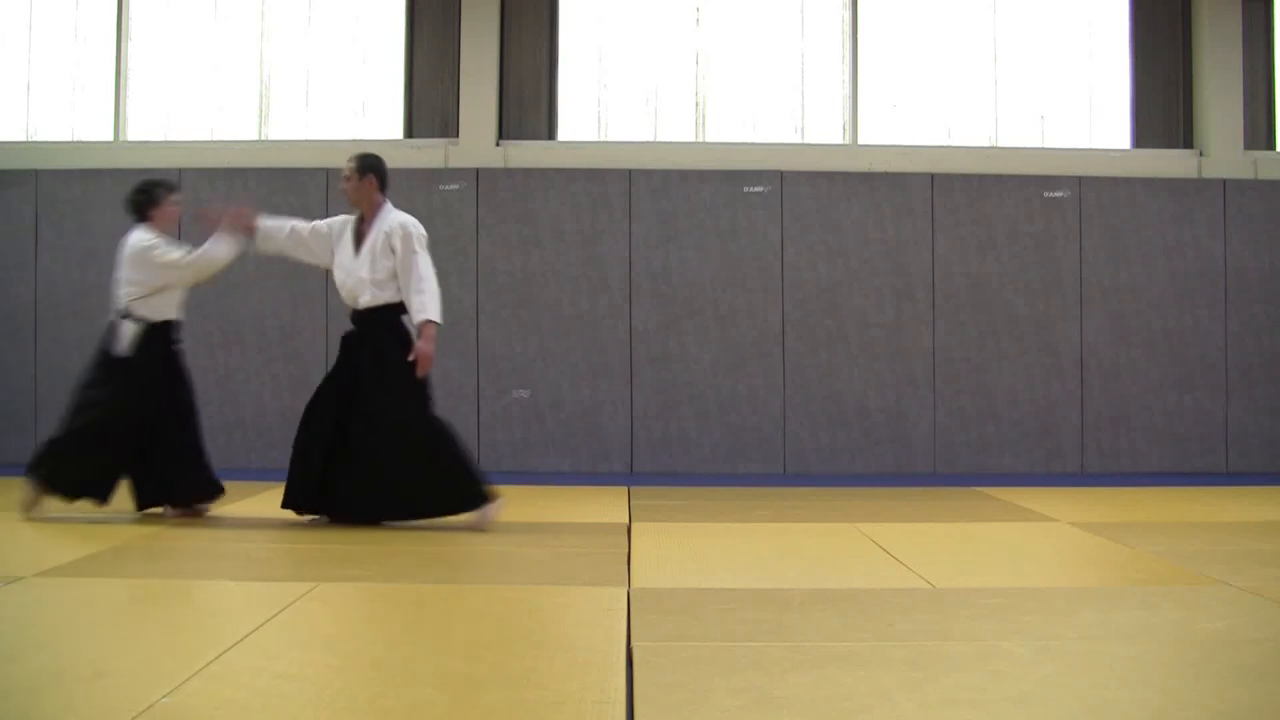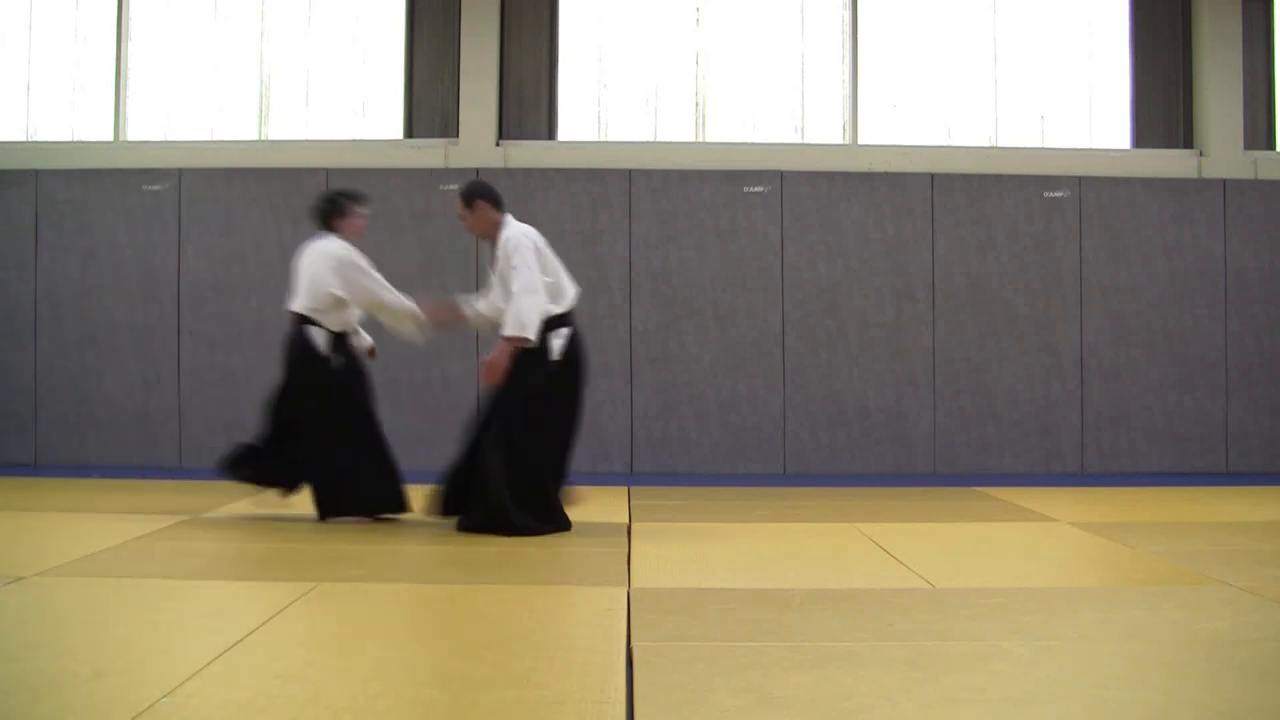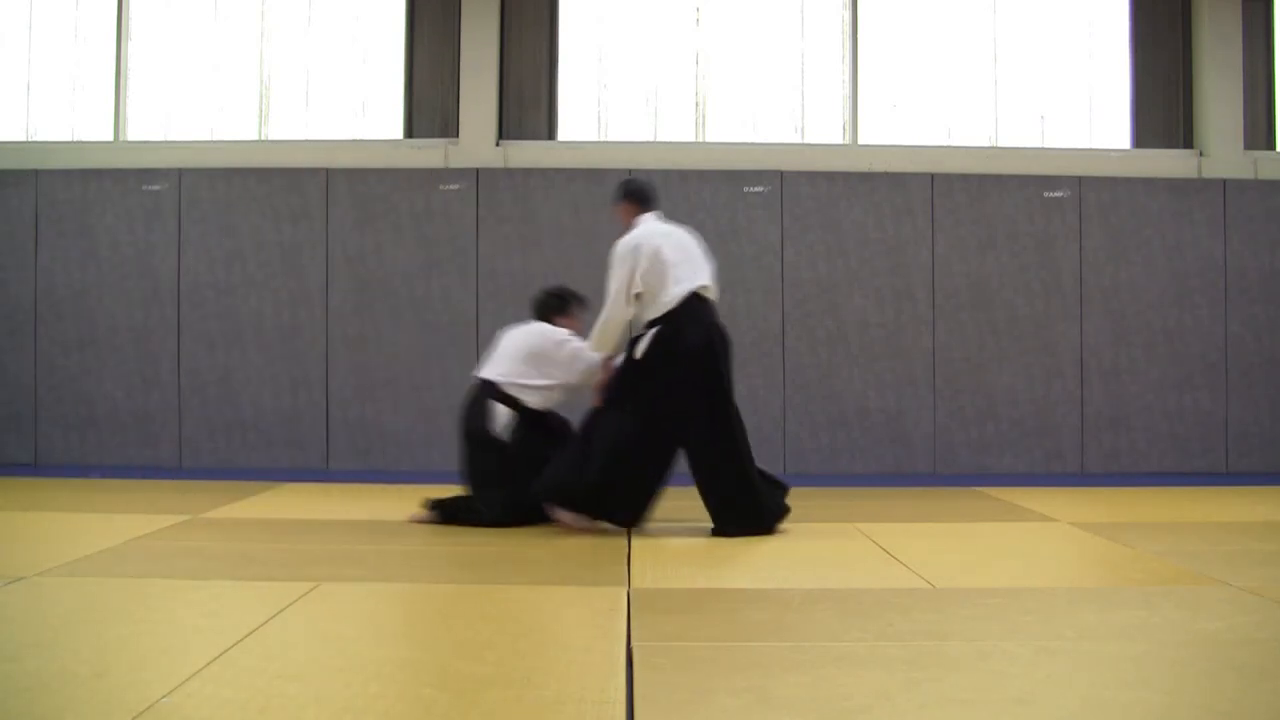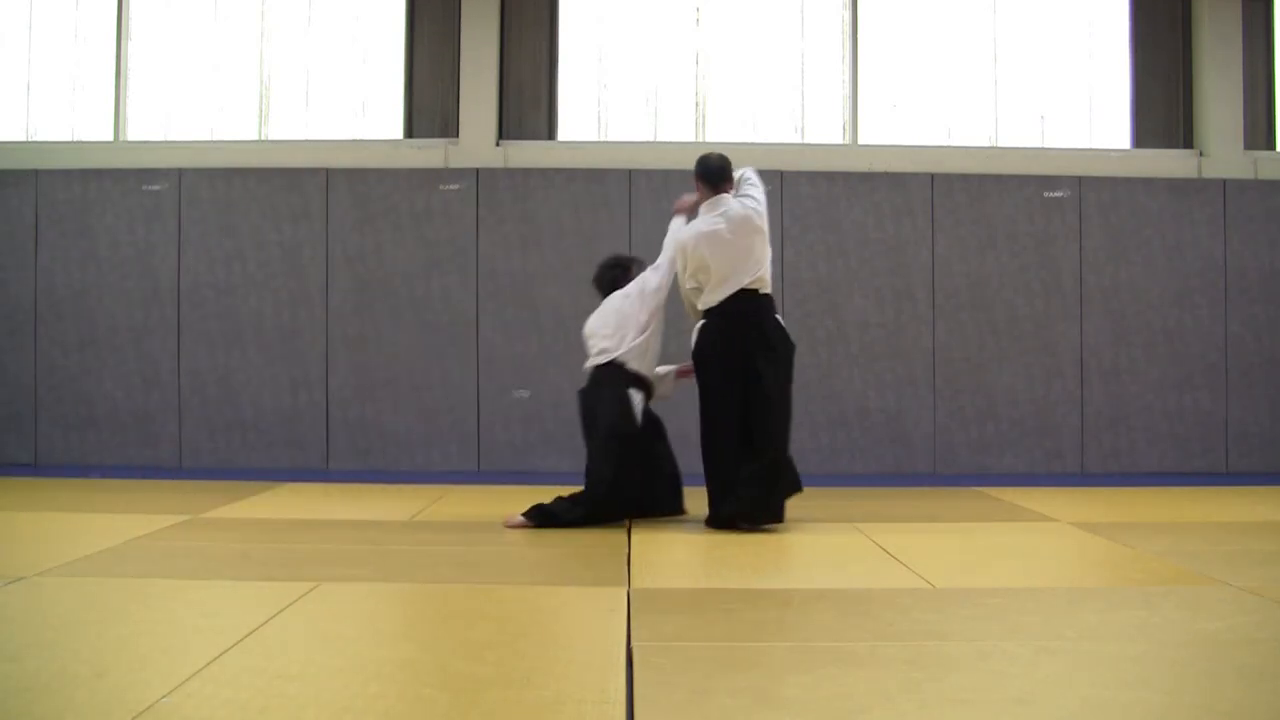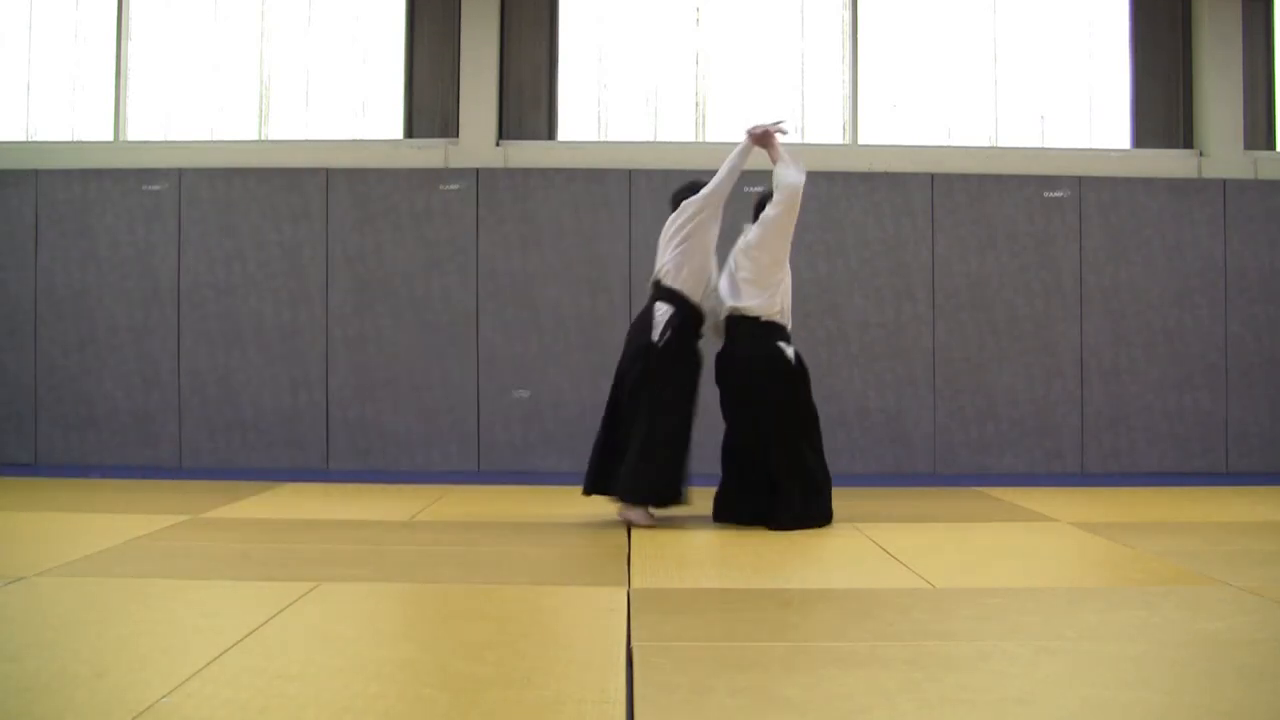
dt=0.5s
person 1, frame 1
left shoulder: (402, 227)
right shoulder: (341, 229)
left elbow: (423, 283)
right elbow: (293, 234)
left wrist: (426, 335)
left hip: (393, 336)
right hip: (363, 337)
left knee: (410, 420)
right knee: (331, 417)
left ankle: (476, 497)
right ankle: (342, 506)
person 1, frame 2
left shoulder: (517, 239)
right shoulder: (502, 244)
left elbow: (529, 298)
right elbow: (499, 304)
left wrist: (505, 348)
right wrist: (456, 310)
left hip: (550, 346)
right hip: (541, 346)
left knee: (521, 431)
right knee: (511, 426)
left ankle: (526, 516)
person 1, frame 3
left shoulder: (630, 244)
right shoulder: (685, 237)
left elbow: (618, 308)
left wrist: (604, 359)
left hip: (666, 339)
right hip: (707, 331)
left knee: (624, 420)
right knee: (716, 427)
left ankle: (583, 502)
right ankle: (747, 514)
person 1, frame 4
left shoulder: (688, 237)
right shoulder: (754, 209)
left elbow: (691, 294)
right elbow: (749, 176)
right wrist: (717, 194)
left hip: (717, 330)
right hip: (760, 322)
left knee: (723, 422)
right knee: (766, 417)
left ankle: (728, 508)
right ankle: (756, 505)
person 1, frame 5
left shoulder: (739, 251)
right shoulder: (765, 237)
right elbow: (791, 184)
left wrist: (773, 321)
right wrist: (771, 145)
left hip: (735, 351)
right hip: (763, 350)
left knee: (749, 431)
right knee: (795, 431)
left ankle: (741, 507)
right ankle: (797, 507)
person 2, frame 1
left shoulder: (149, 244)
right shoulder: (146, 246)
right elbow: (193, 267)
right wrist: (230, 234)
left hip: (155, 343)
right hip: (134, 344)
left knee: (175, 420)
right knee: (98, 421)
left ankle: (180, 498)
right ankle: (42, 480)
person 2, frame 2
left shoulder: (317, 250)
right shoulder: (342, 256)
right elbow: (380, 297)
left wrist: (360, 340)
right wrist: (416, 317)
left hip: (307, 344)
right hip: (320, 348)
left knee: (295, 424)
right knee: (347, 428)
right ankle: (365, 503)
person 2, frame 3
left shoulder: (518, 333)
right shoulder: (558, 341)
right elbow: (596, 363)
left hip: (487, 412)
right hip: (493, 418)
left knee: (556, 436)
right knee: (513, 503)
right ankle: (443, 510)
person 2, frame 4
left shoulder: (596, 322)
right shoulder: (637, 297)
right elbow: (666, 261)
left wrist: (671, 374)
right wrist: (680, 217)
left hip: (600, 395)
right hip: (620, 401)
right knee: (610, 487)
right ankle: (538, 515)
person 2, frame 5
left shoulder: (694, 242)
right shoulder: (686, 219)
left elbow: (708, 301)
right elbow: (718, 186)
right wrist: (749, 141)
left hip: (671, 331)
right hip: (662, 330)
left knee: (664, 415)
right knee: (655, 415)
left ankle: (635, 496)
right ankle: (633, 497)
